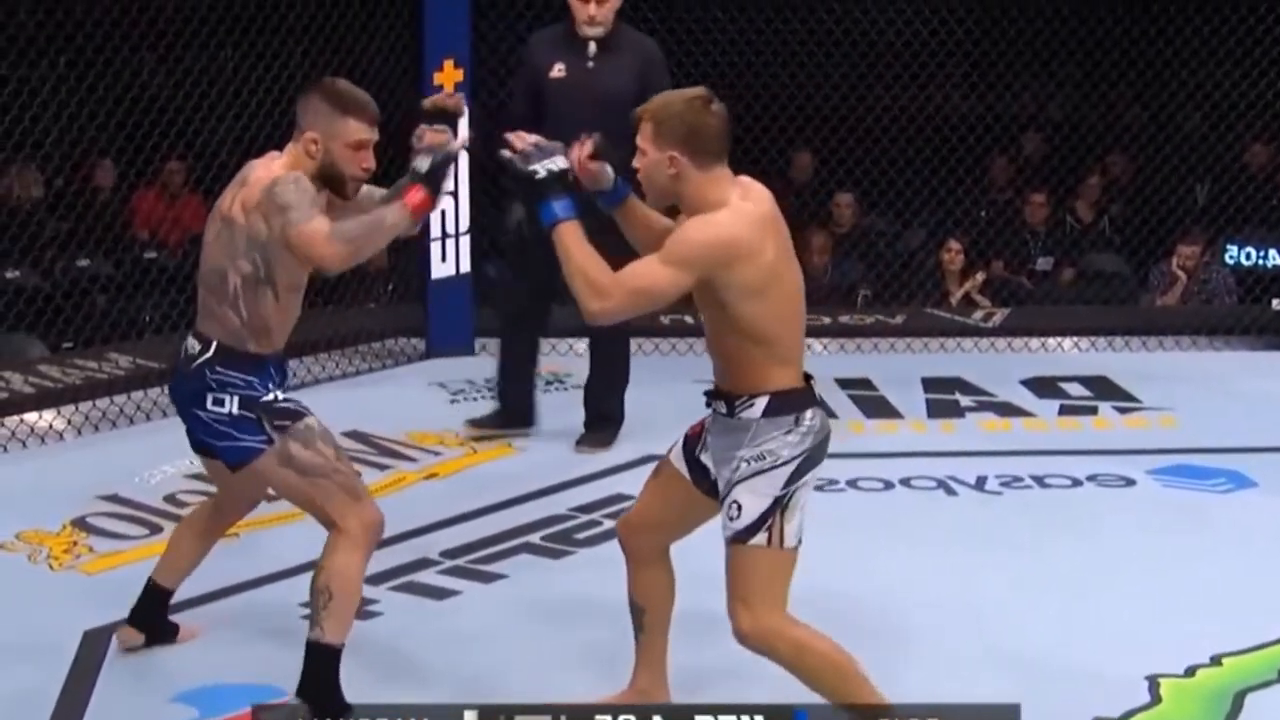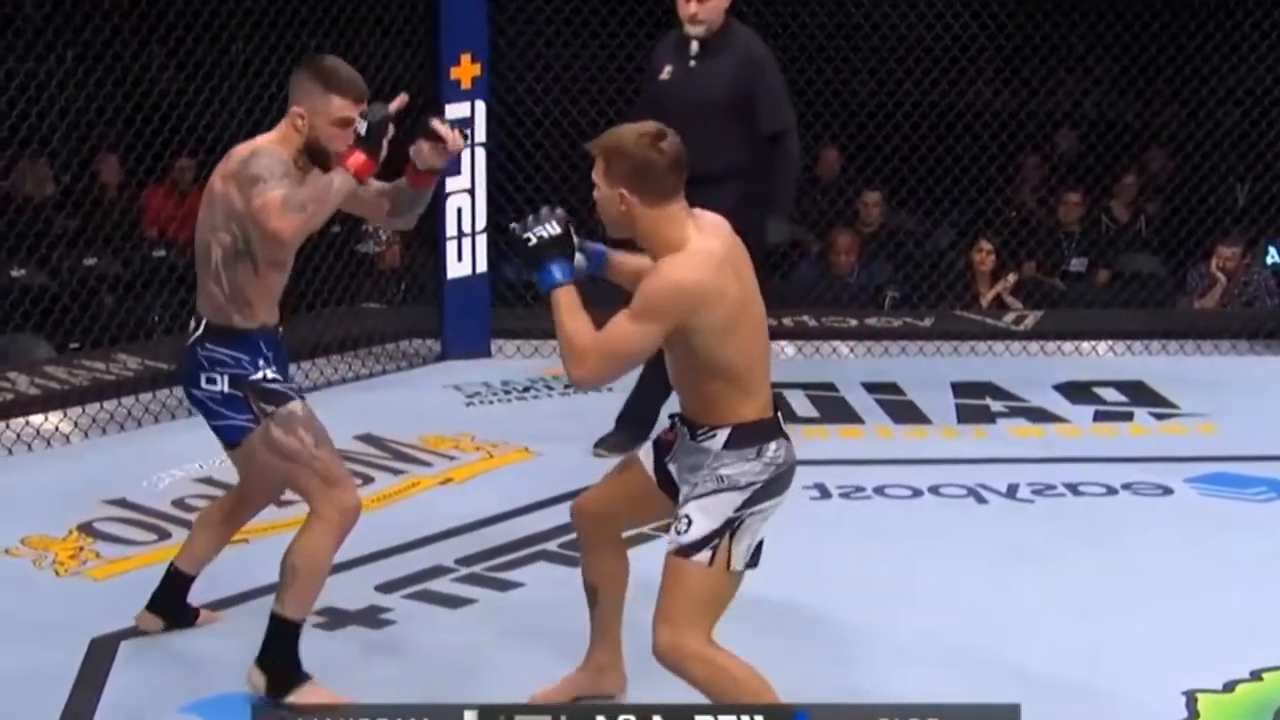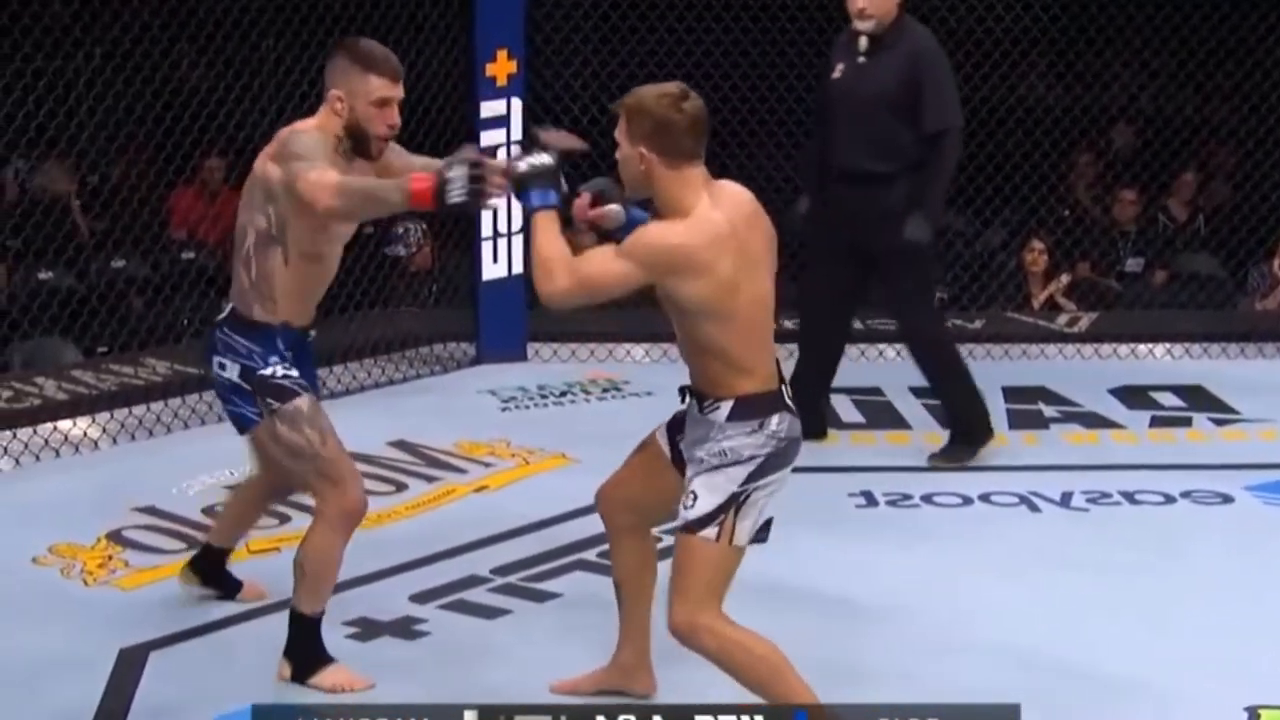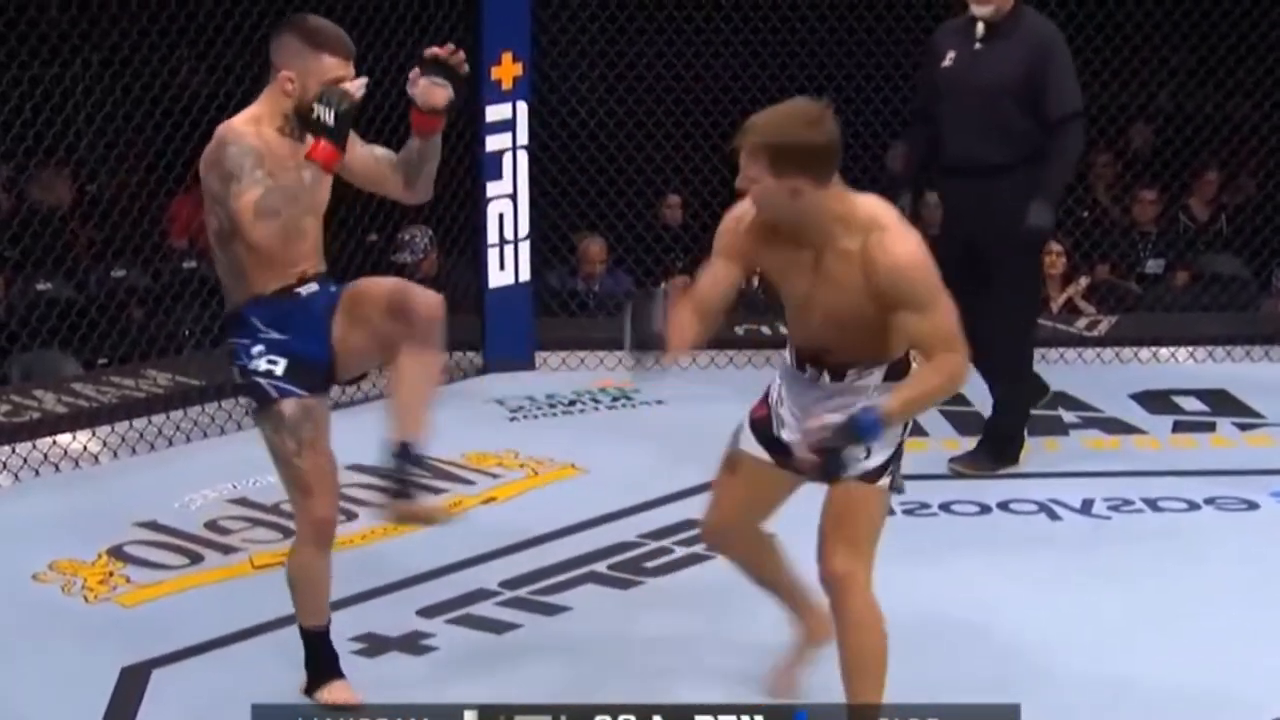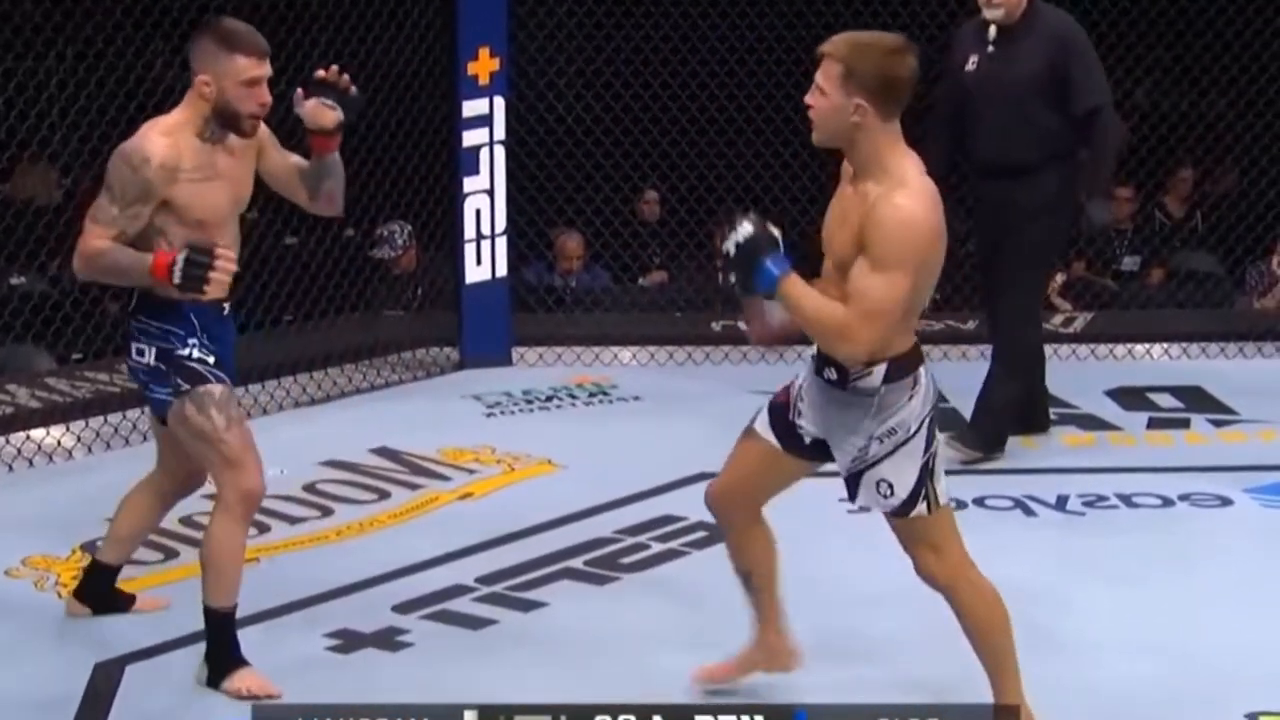
dt=0.5s
person 1, frame 1
left shoulder: (300, 179)
right shoulder: (283, 185)
left elbow: (384, 214)
right elbow: (330, 252)
left wrist: (426, 159)
right wrist: (422, 190)
left hip: (212, 374)
right hip: (237, 383)
left knee: (232, 502)
right knee: (358, 521)
left ankle: (146, 620)
person 1, frame 2
left shoulder: (305, 163)
right shoulder: (260, 161)
left elbow: (398, 213)
right elbow: (284, 226)
left wrist: (426, 165)
right wrist: (358, 159)
left hip: (239, 352)
right hip: (233, 361)
left knee: (261, 487)
right knee: (336, 502)
left ankle: (166, 604)
right ankle: (277, 668)
person 1, frame 3
left shoulder: (366, 151)
right shoulder: (302, 145)
left elbow: (438, 178)
right elbow: (330, 199)
left wrist: (476, 174)
right wrist: (430, 191)
left hip: (284, 343)
right hip: (256, 349)
left knee: (280, 476)
right knee: (344, 499)
left ankle: (208, 566)
right ankle: (302, 655)
person 1, frame 4
left shoulder: (321, 130)
right shoulder: (237, 144)
left elbow: (411, 184)
right elbow: (267, 232)
left wrist: (429, 114)
right wrist: (326, 151)
left hip: (320, 308)
right hip: (268, 335)
left knee: (421, 308)
right knee: (318, 515)
left ankle: (403, 473)
right ankle: (323, 669)
person 1, frame 5
left shoulder: (248, 136)
right shoulder: (151, 154)
left elbow: (325, 201)
right elbow: (88, 258)
left wrist: (325, 134)
right wrist: (168, 267)
left hip: (213, 324)
right hip: (171, 334)
left knee: (178, 476)
right knee: (244, 482)
left ankle: (95, 589)
right ankle: (222, 657)
person 2, frame 1
left shoulder: (723, 233)
right shoulder: (743, 194)
left elbow: (603, 300)
right elbow: (667, 248)
left wrist: (555, 202)
right wrist: (609, 189)
left hip: (775, 430)
right hip: (734, 418)
left knee: (758, 622)
right knee: (640, 531)
left ankle: (887, 712)
right ankle: (648, 688)
person 2, frame 2
left shoulder: (685, 275)
right shoulder: (704, 226)
left elbow: (586, 367)
left wrist: (555, 270)
right wrist: (583, 257)
left hip: (741, 461)
right hip: (700, 438)
left knee: (678, 643)
right knee: (593, 514)
right ankle: (602, 668)
person 2, frame 3
left shoulder: (675, 242)
right shoulder: (732, 198)
left elbow: (557, 287)
left wrist: (541, 196)
right wrist: (627, 224)
left hip: (746, 432)
right hip: (714, 413)
left knee: (694, 619)
right knee: (618, 504)
right ankle: (631, 665)
person 2, frame 4
left shoulder: (892, 253)
right shoulder: (749, 222)
left elbow: (949, 361)
right elbow: (702, 308)
left wrist: (864, 423)
right wrist: (672, 333)
left hip: (874, 398)
right hip: (799, 382)
left knee: (843, 574)
right knee: (722, 524)
right ankle: (806, 617)
person 2, frame 5
left shoulder: (905, 210)
right shoulder: (857, 164)
left elbow: (858, 337)
left wrist: (771, 272)
right wrist: (782, 315)
left hip: (883, 399)
right hip: (822, 383)
left knee: (943, 565)
right knee: (727, 497)
right ankle: (771, 640)
person 3, frame 1
left shoulder: (643, 55)
right shoulder: (543, 49)
right elbow: (520, 126)
right knee: (521, 303)
left ankle: (604, 417)
right ankle: (514, 409)
person 3, frame 2
left shoulder: (749, 54)
right shoulder: (667, 51)
left elbow: (782, 140)
left wrist: (777, 214)
left hip: (728, 205)
left ankle: (637, 421)
person 3, frame 3
left shoulder: (920, 50)
right shoulder: (844, 47)
left elbow: (946, 139)
left wrist: (924, 213)
right wrist: (813, 192)
left hip: (895, 206)
right hip: (842, 200)
left knee: (917, 319)
right knee: (820, 311)
left ankle: (971, 425)
right ankle: (806, 417)
person 3, frame 4
left shoulder: (1040, 38)
left elbow: (1068, 126)
right elbow: (926, 119)
left wrist: (1046, 196)
right wrist: (909, 183)
left hip: (1014, 198)
right hip: (956, 194)
left knee: (1008, 318)
right knee: (959, 309)
left ankle: (1003, 440)
right ankle: (1021, 389)
person 3, frame 5
right shoulder: (967, 39)
left elbow: (1098, 117)
right elbow: (946, 119)
left wrist: (1097, 192)
right wrist: (934, 185)
left hip: (1044, 191)
right hip: (990, 191)
left knee: (1017, 307)
right knee: (1000, 305)
left ankle: (989, 428)
right ankle: (1028, 410)
